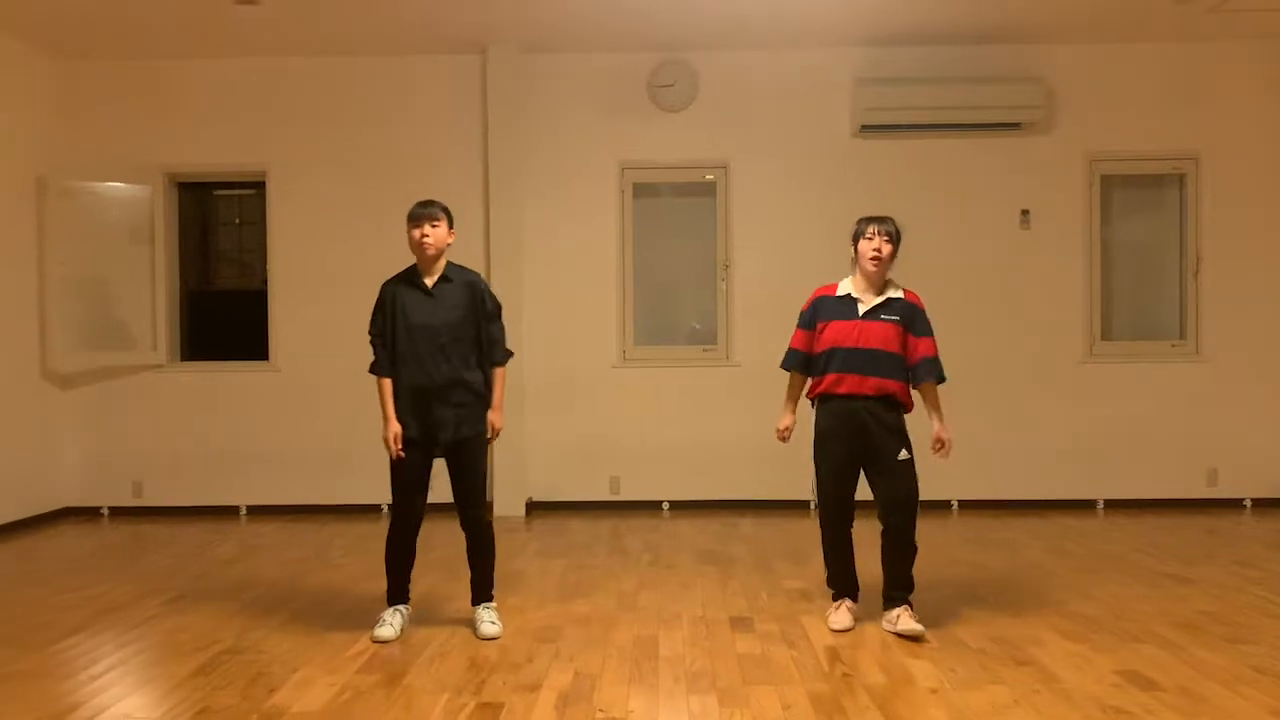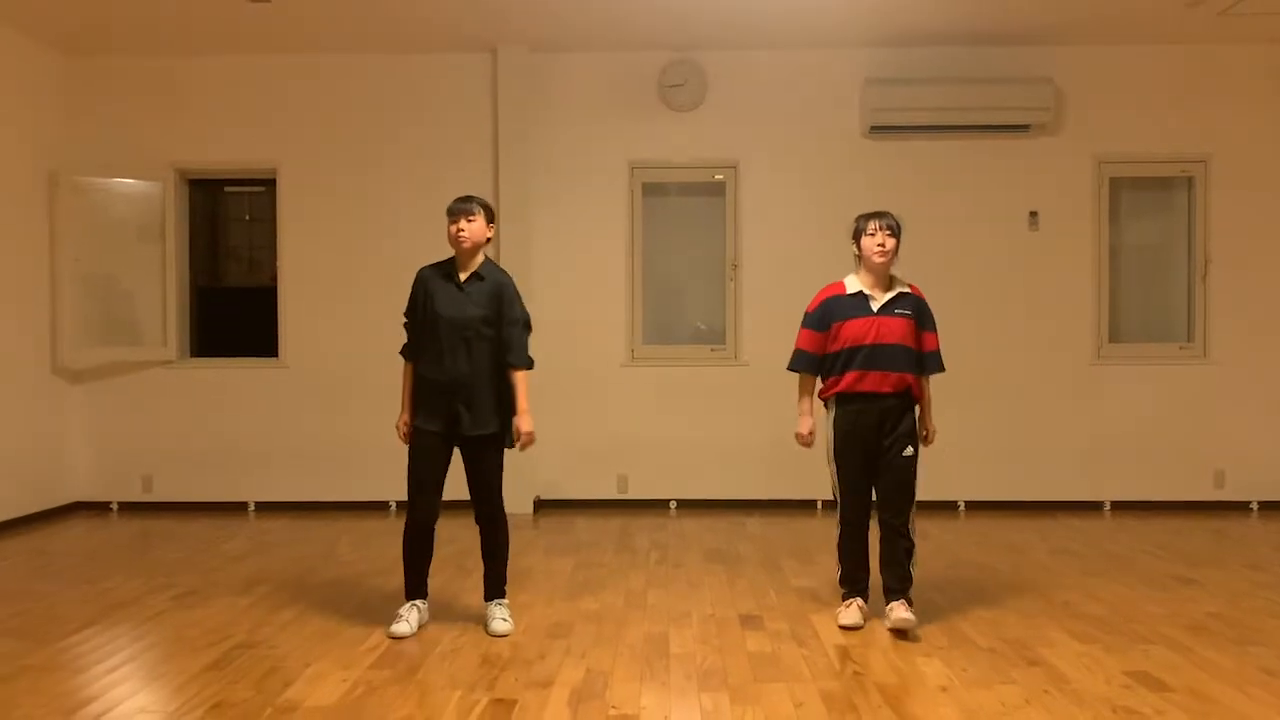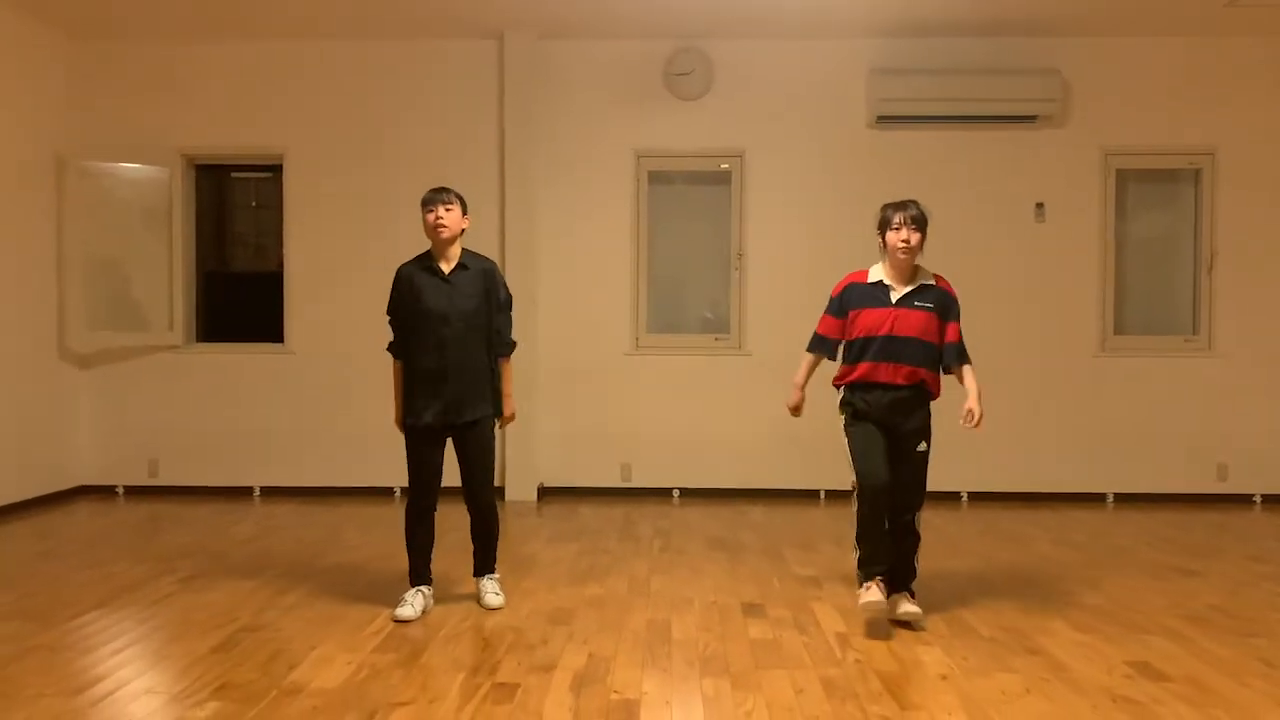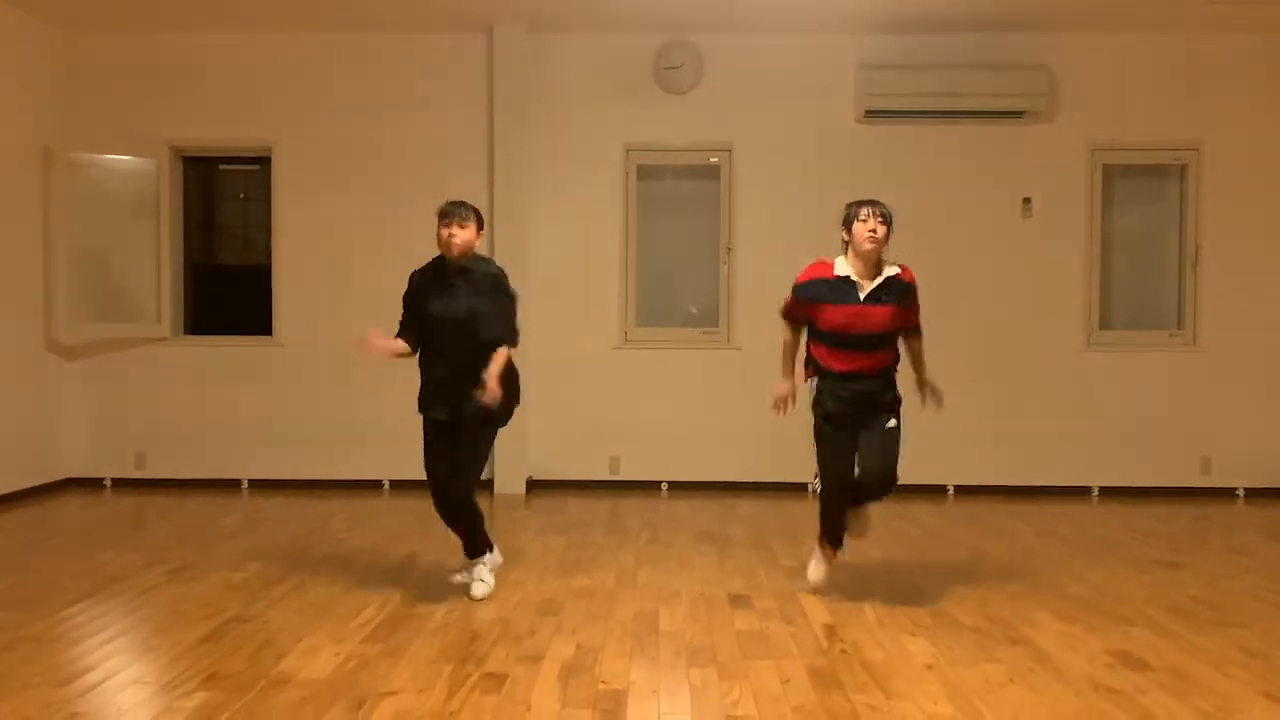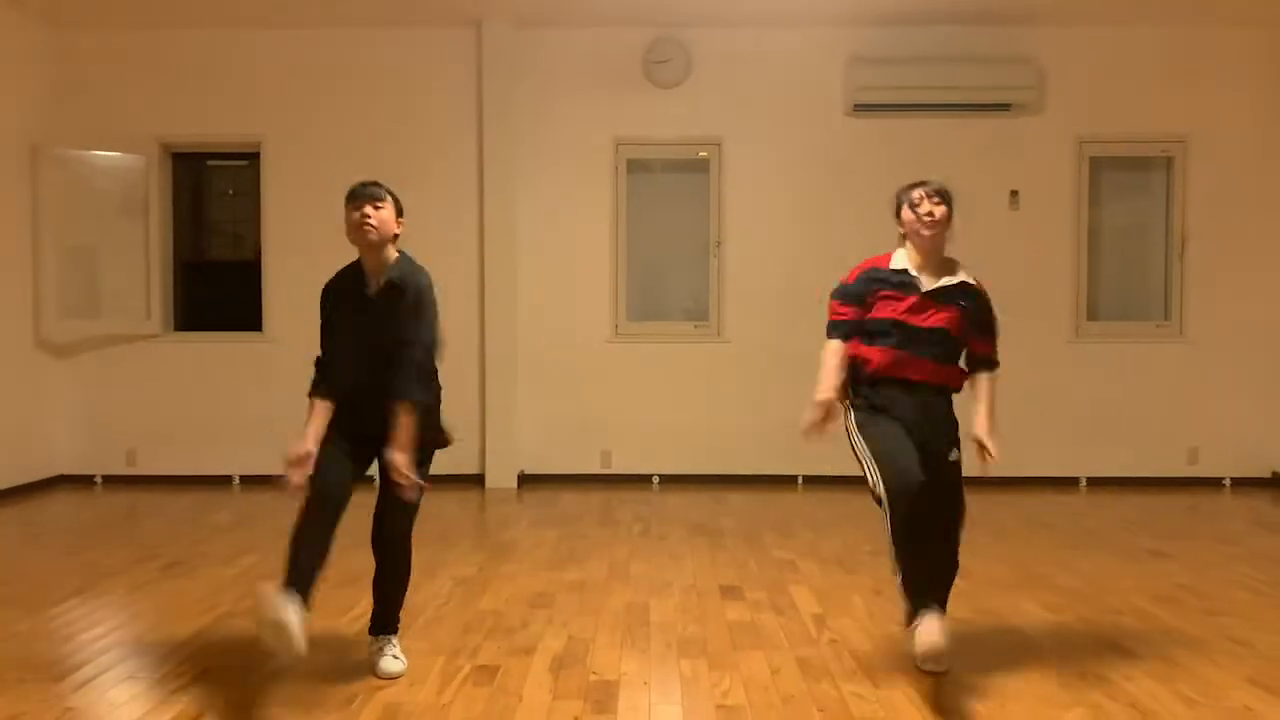
dt=1s
person 1, frame 1
left shoulder: (471, 286)
right shoulder: (393, 291)
left elbow: (495, 351)
right elbow: (383, 361)
left wrist: (495, 406)
right wrist: (390, 418)
left hip: (466, 417)
right hip: (413, 420)
left knee: (475, 515)
right knee: (405, 516)
left ankle: (484, 604)
right ankle: (397, 605)
person 1, frame 2
left shoulder: (500, 285)
right shoulder: (427, 280)
left elbow: (516, 352)
right elbow: (412, 349)
left wrist: (522, 411)
right wrist: (405, 407)
left hip: (483, 415)
right hip: (431, 413)
left knee: (489, 511)
right knee: (420, 510)
left ankle: (496, 600)
right ankle: (415, 600)
person 1, frame 3
left shoulder: (485, 272)
right shoulder: (408, 276)
left elbow: (501, 341)
right elbow: (400, 346)
left wrist: (506, 396)
right wrist: (400, 402)
left hip: (475, 403)
right hip: (423, 403)
left knee: (480, 495)
right knee: (421, 498)
left ankle: (487, 576)
right ankle: (420, 586)
person 1, frame 4
left shoulder: (489, 276)
right shoulder: (421, 280)
left elbow: (506, 337)
right elbow: (409, 341)
left wrist: (494, 375)
right wrist: (387, 345)
left hip: (481, 400)
right hip: (438, 400)
left knee: (459, 487)
right knee: (440, 492)
left ankle: (481, 559)
right ankle: (483, 552)
person 1, frame 5
left shoulder: (413, 286)
right shoulder: (337, 291)
left elbow: (415, 374)
right elbow: (329, 375)
left wrist: (402, 446)
right wrist: (310, 438)
left hip: (406, 426)
right hip: (350, 421)
left knee: (391, 535)
right knee: (325, 493)
left ankle: (386, 635)
right ankle: (291, 605)
person 2, frame 1
left shoulder: (907, 306)
right shoulder: (822, 301)
left elbow: (925, 369)
right elbow: (799, 362)
left wrist: (938, 421)
right wrist: (788, 411)
left hip: (885, 417)
right hip: (833, 416)
left knee: (900, 510)
right knee: (834, 515)
left ankle: (898, 605)
right ankle: (842, 597)
person 2, frame 2
left shoulder: (913, 301)
right shoulder: (830, 300)
left elbow: (926, 365)
right elbow: (808, 362)
left wrist: (927, 413)
right wrist: (805, 414)
left hip: (899, 413)
right hip: (851, 412)
left knee: (897, 510)
right knee: (852, 510)
left ankle: (898, 598)
right ankle: (854, 595)
person 2, frame 3
left shoulder: (939, 293)
right shoulder: (852, 287)
left elbow: (955, 353)
right elbow: (823, 341)
left wrist: (972, 393)
right wrist: (799, 385)
left hip: (912, 407)
right hip: (863, 403)
left knee: (908, 503)
right knee: (873, 485)
left ankle: (902, 590)
right ankle: (873, 579)
person 2, frame 4
left shoulder: (901, 283)
right shoulder: (816, 280)
left elbow: (910, 333)
right elbow: (792, 322)
left wrist: (922, 377)
right wrist: (787, 377)
left hip: (880, 394)
right hip: (834, 394)
left knee: (879, 475)
right knee: (835, 480)
left ankle: (856, 504)
right ankle: (828, 547)
person 2, frame 5
left shoulder: (969, 294)
right shoulder: (872, 275)
left elbow: (984, 362)
right elbow: (839, 333)
left wrist: (983, 418)
right wrist: (826, 388)
left hip: (934, 413)
right hip: (876, 405)
left knee: (944, 526)
right knee: (904, 485)
left ankle: (931, 614)
right ankle: (922, 612)
